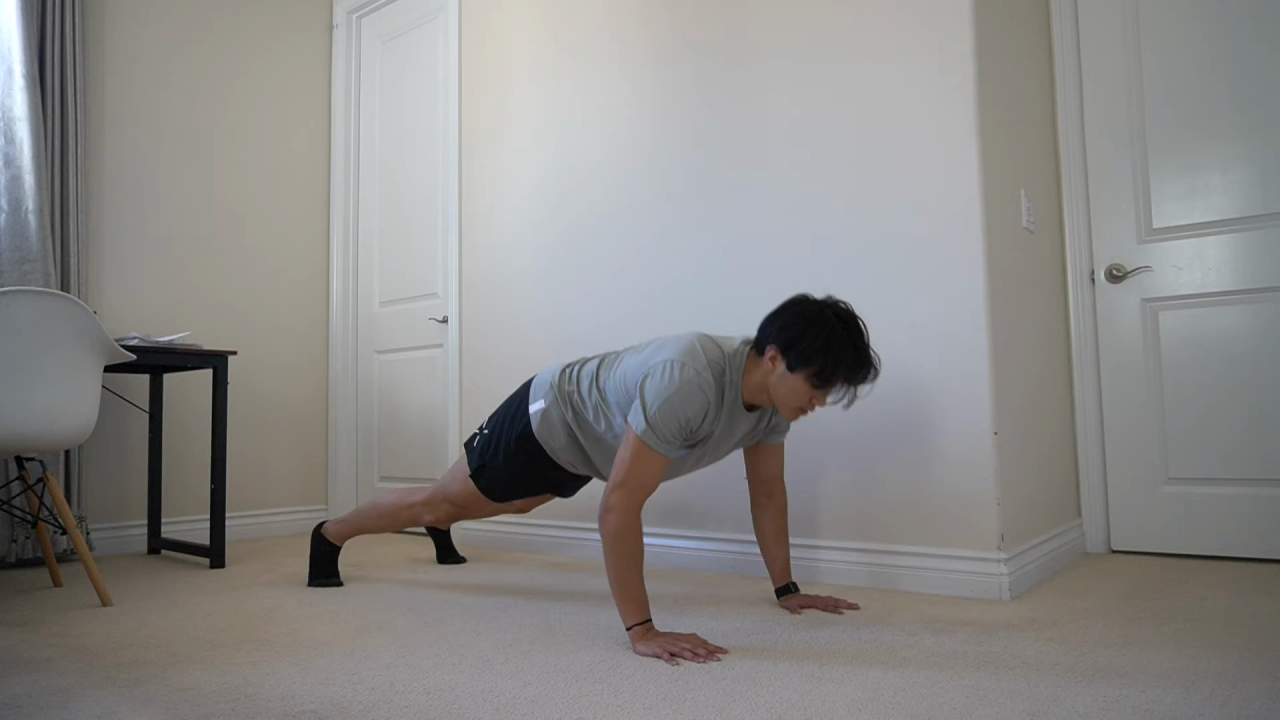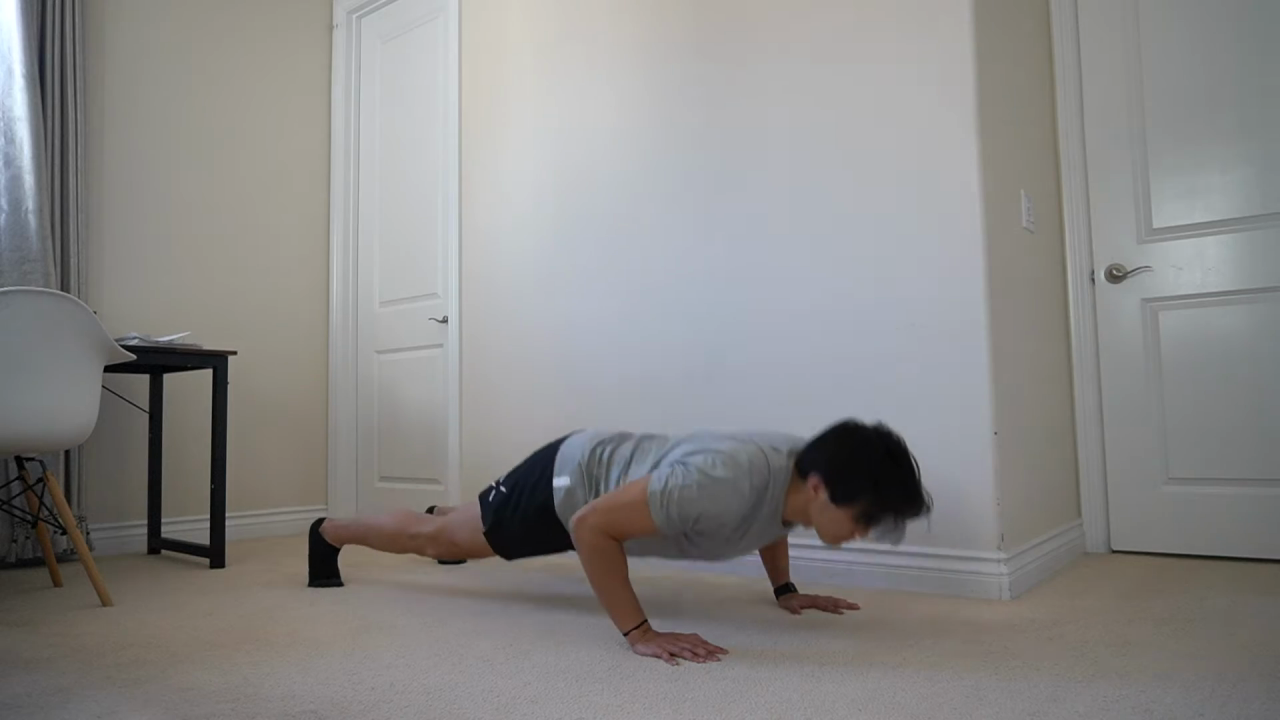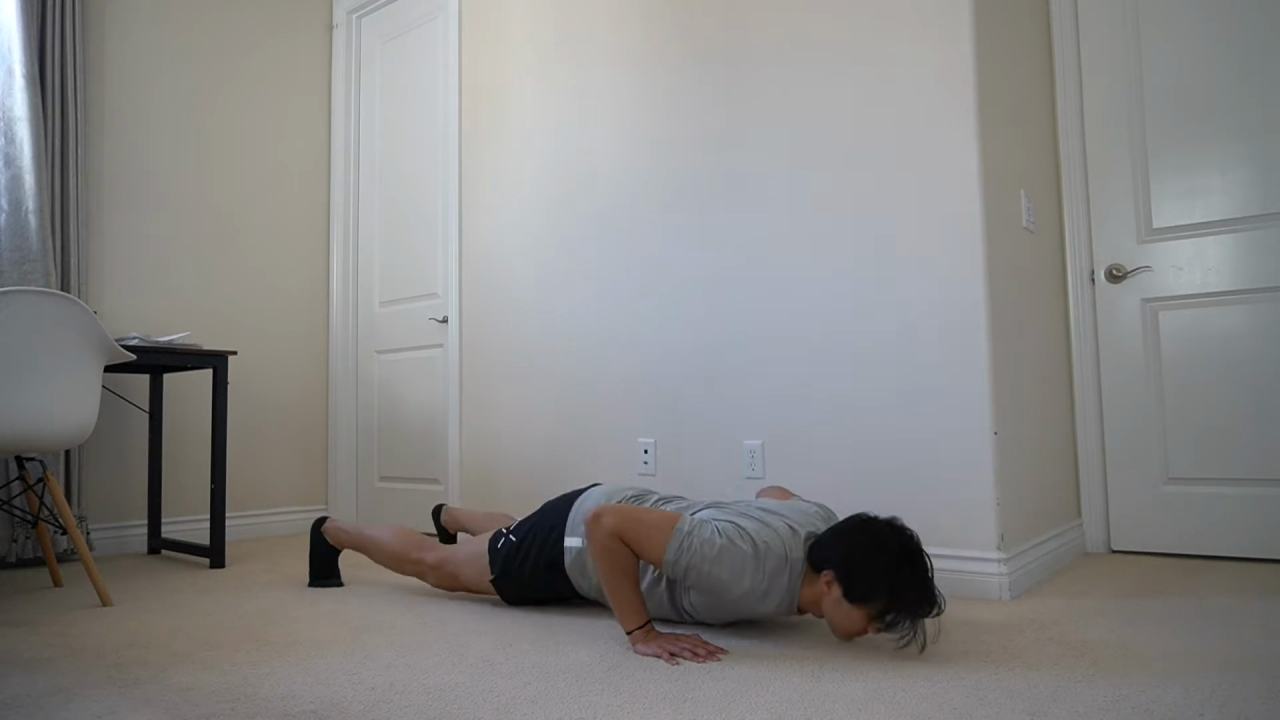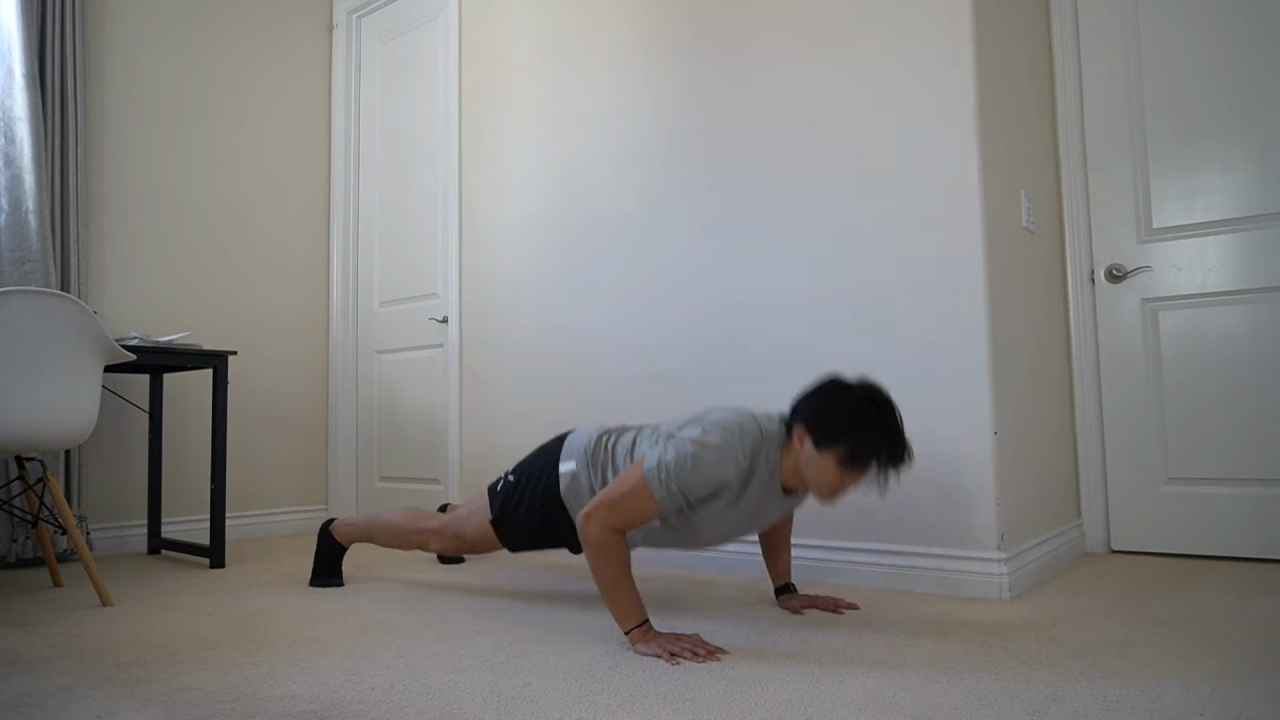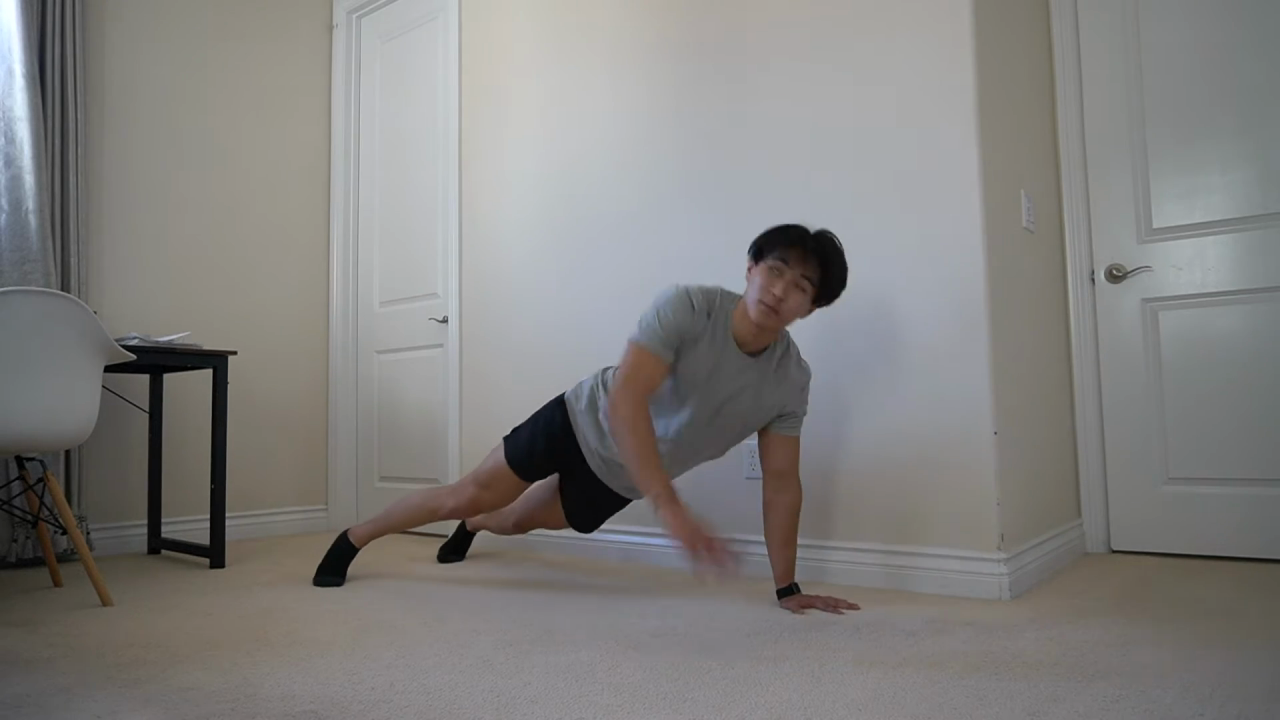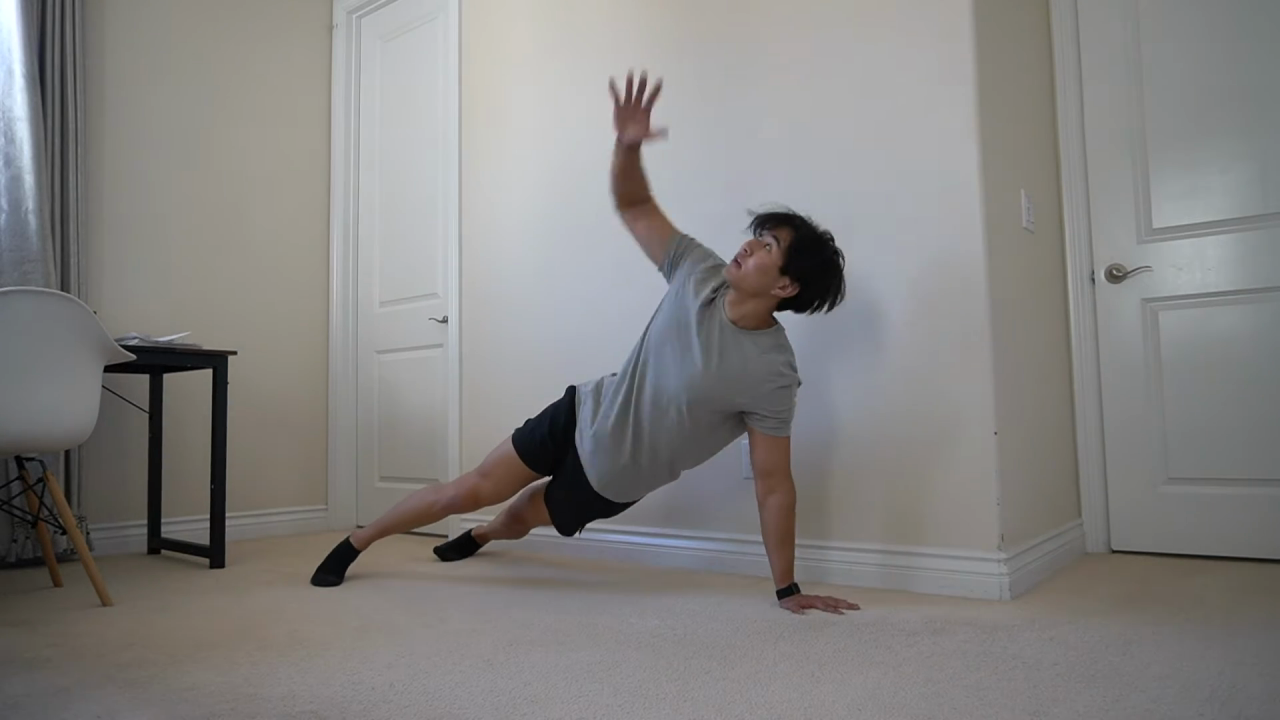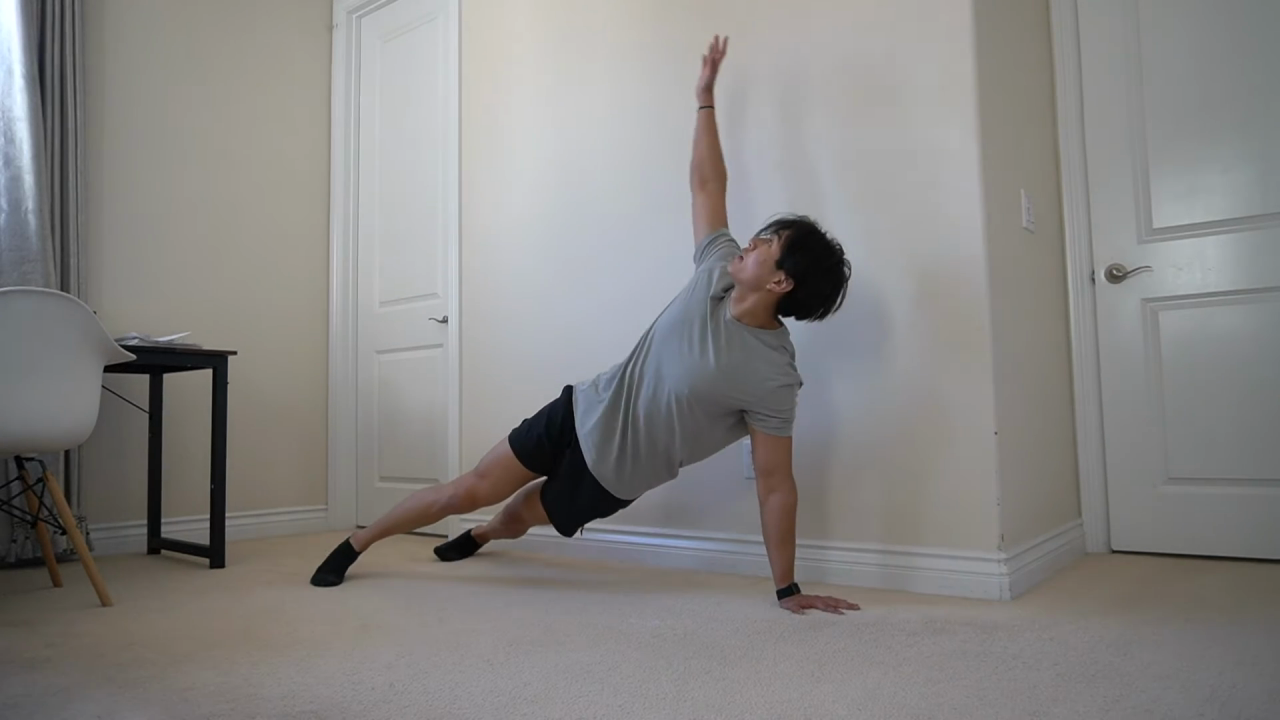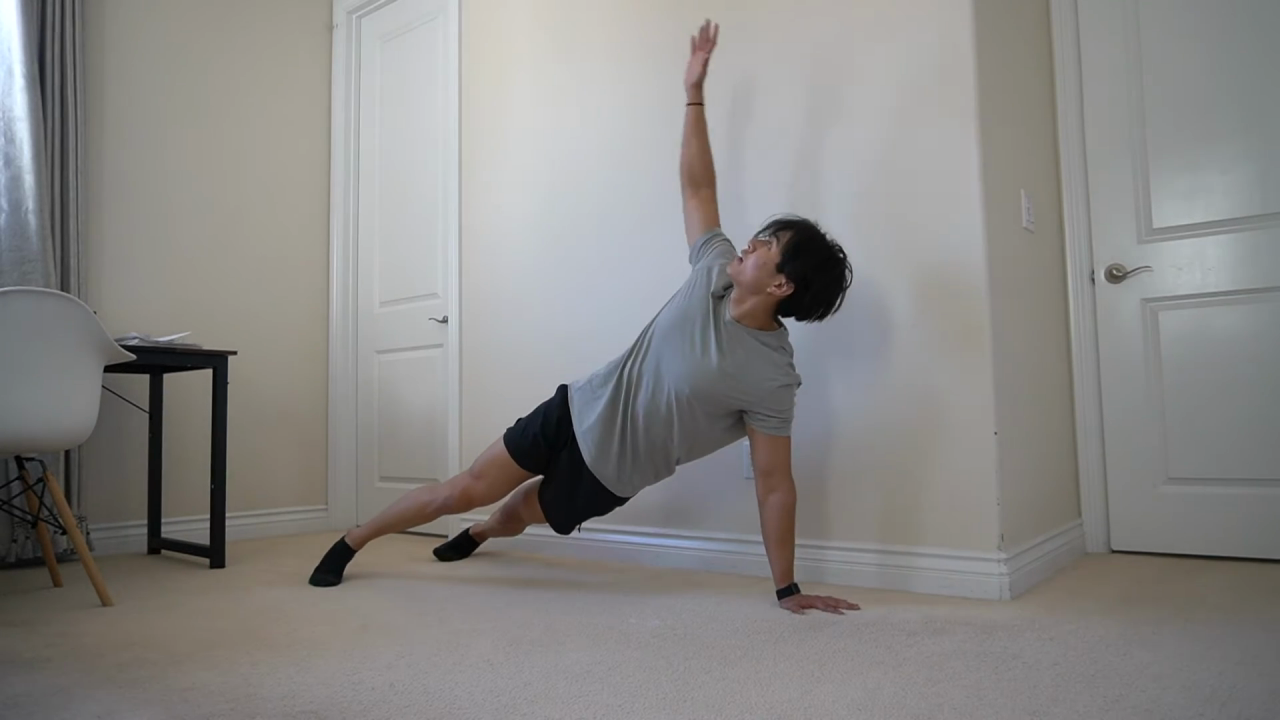
dt=0.3s
person 1, frame 1
left shoulder: (770, 389)
right shoulder: (691, 380)
left elbow: (766, 482)
right elbow: (620, 506)
left wrist: (786, 587)
right wrist: (639, 628)
left hip: (585, 439)
right hip: (548, 414)
left knee: (516, 504)
right knee: (442, 501)
left ankle: (441, 540)
right ankle: (329, 533)
person 1, frame 2
left shoulder: (800, 469)
right shoulder: (728, 482)
right elbow: (591, 528)
left wrist: (785, 590)
right wrist: (639, 632)
left hip: (603, 475)
right hip: (569, 483)
right knee: (442, 542)
left ankle: (444, 509)
right ankle: (329, 533)
person 1, frame 3
left shoulder: (824, 528)
right shoulder: (744, 567)
left elbow: (773, 493)
right elbow: (606, 525)
left wrist: (790, 600)
right wrist: (642, 631)
left hip: (615, 516)
right hip: (582, 534)
left knee: (506, 537)
right knee: (442, 567)
left ankle: (450, 515)
right ankle: (333, 531)
person 1, frame 4
left shoulder: (797, 458)
right shoulder: (723, 452)
left elbow: (773, 509)
right elbow: (599, 521)
left wrist: (787, 590)
right wrist: (640, 630)
left hip: (615, 474)
right hip: (575, 472)
right knee: (446, 534)
left ankle: (458, 511)
right ankle: (338, 532)
person 1, frame 5
left shoulder: (790, 379)
right shoulder: (688, 306)
left elbow: (783, 482)
right elbow: (625, 406)
left wrist: (787, 588)
right wrist: (673, 514)
left hip: (621, 477)
right hip: (583, 418)
left knee: (525, 518)
right knee: (468, 497)
left ankle: (474, 530)
right ankle: (353, 537)
person 1, frame 6
left shoulder: (771, 376)
right shoulder: (703, 276)
left elbow: (774, 487)
right elbow: (634, 205)
left wrist: (788, 592)
right wrist: (627, 144)
left hip: (614, 482)
right hip: (583, 415)
left knee: (521, 520)
right knee: (464, 495)
left ankle: (478, 537)
right ankle: (353, 545)
person 1, frame 7
left shoulder: (772, 378)
right shoulder: (720, 274)
left elbow: (775, 486)
right elbow: (706, 184)
left wrist: (788, 590)
right wrist: (705, 96)
left hip: (611, 476)
right hip: (580, 413)
left knee: (520, 516)
right knee: (466, 492)
left ankle: (477, 539)
right ankle: (355, 544)
person 1, frame 8
left shoulder: (771, 377)
right shoulder: (717, 273)
left elbow: (775, 484)
right elbow: (695, 184)
left wrist: (787, 589)
right wrist: (694, 91)
left hip: (608, 474)
right hip: (578, 410)
left knee: (517, 516)
right knee: (463, 492)
left ankle: (475, 535)
right ankle: (351, 541)
